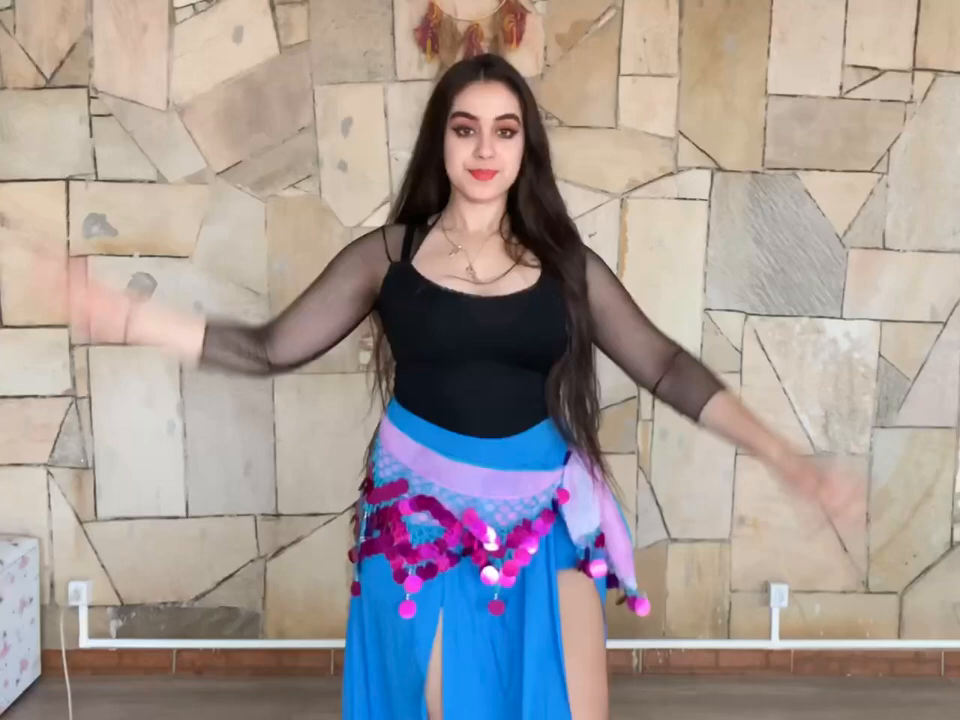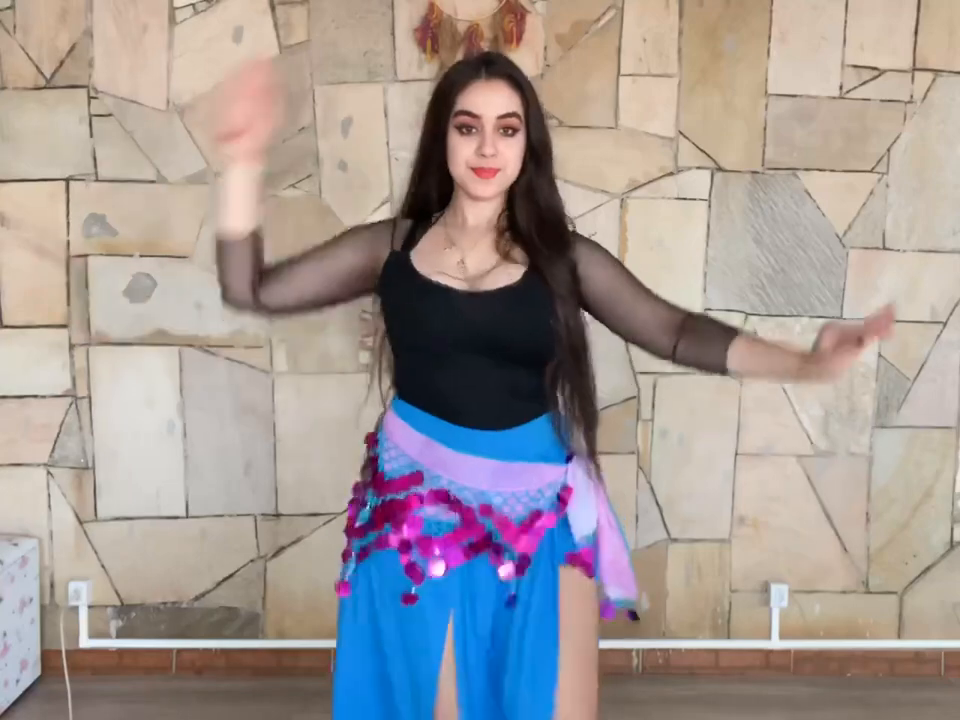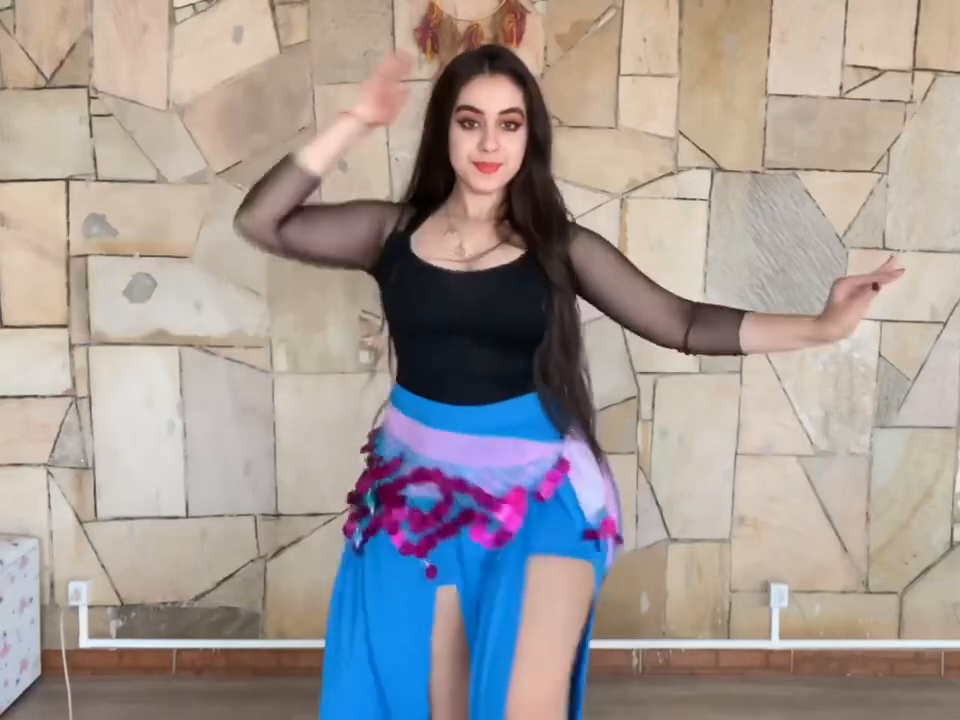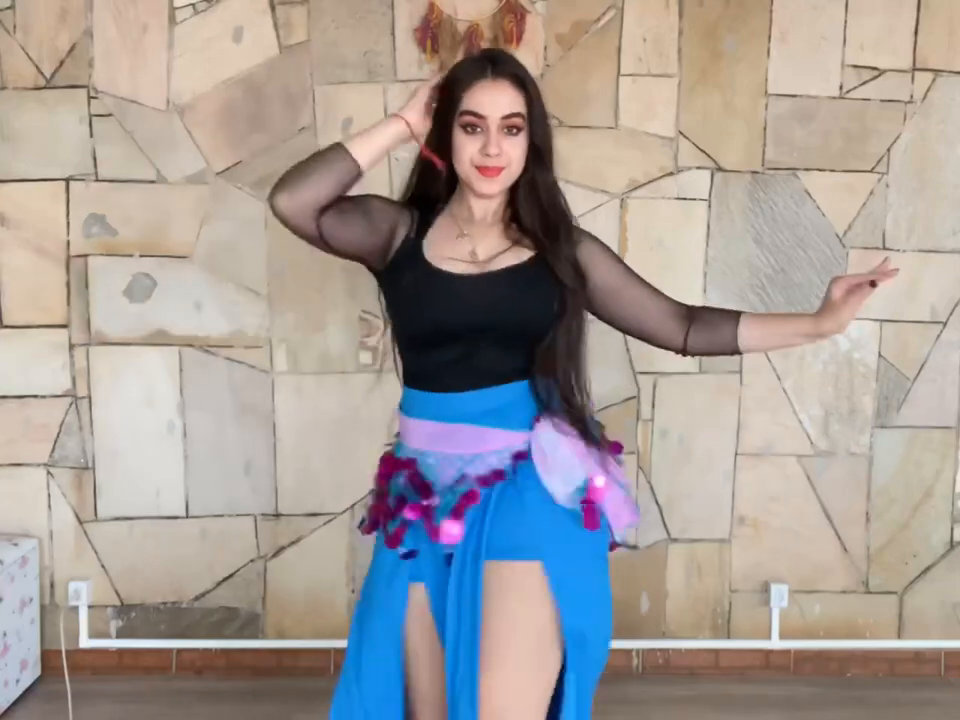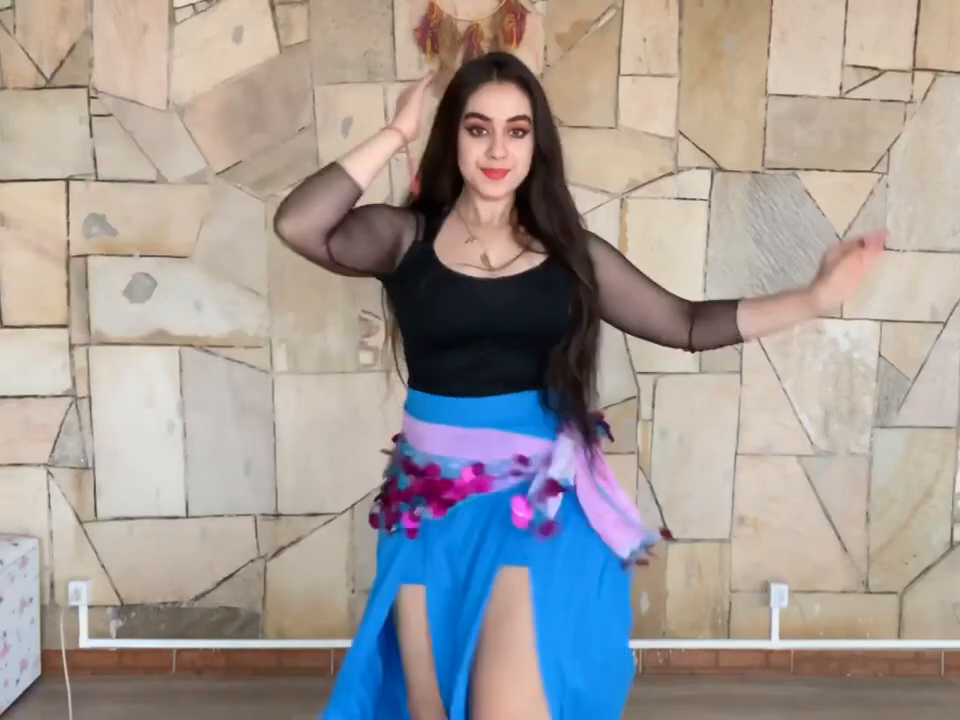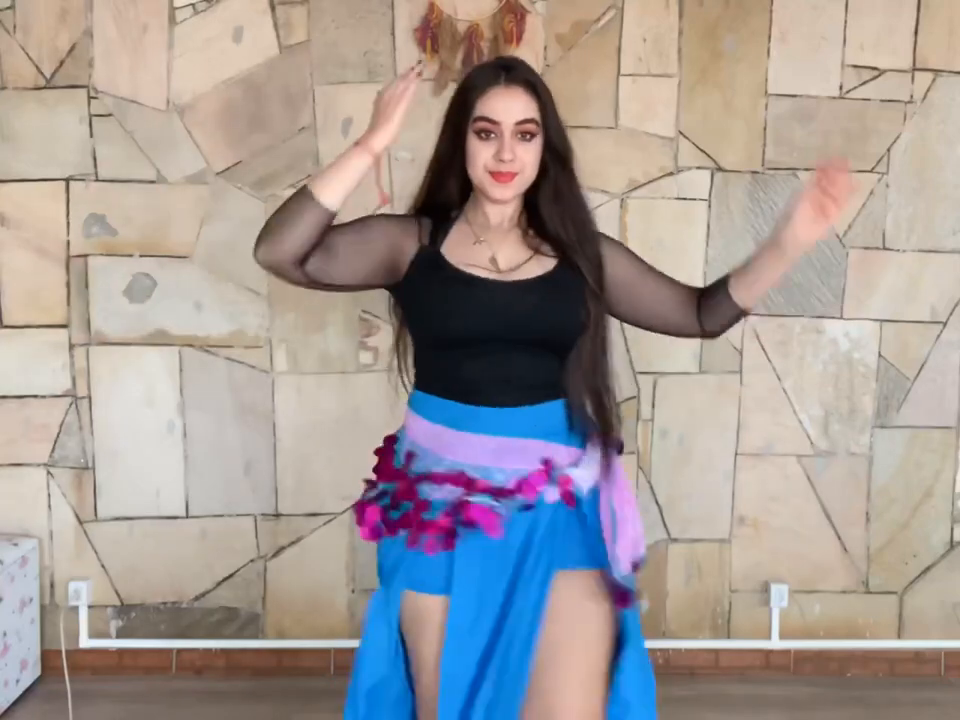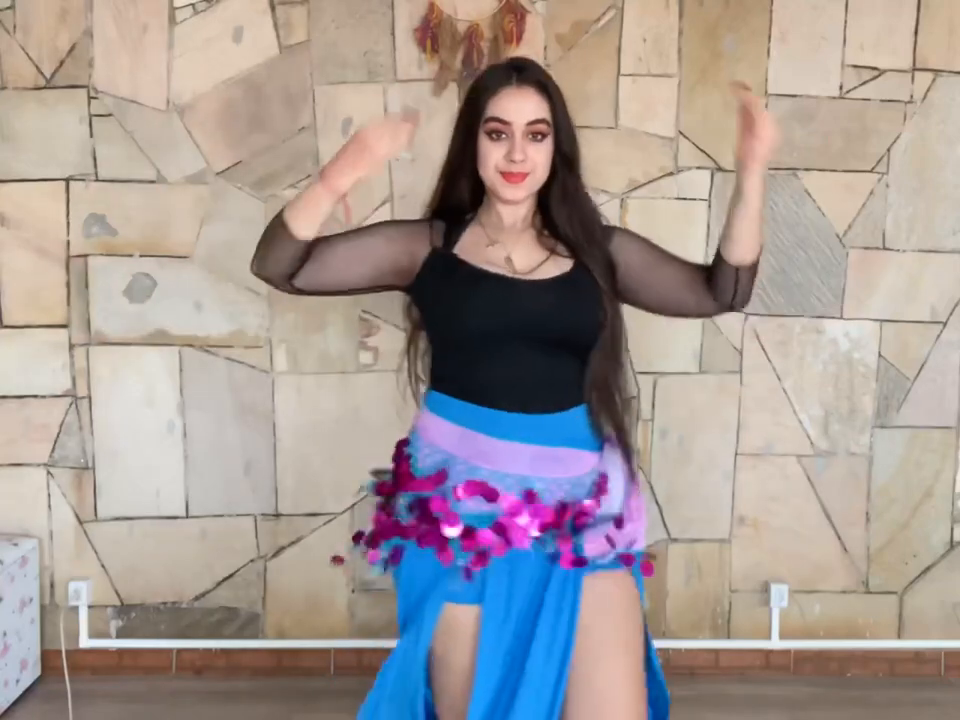
dt=0.1s
person 1, frame 1
left shoulder: (565, 262)
right shoulder: (393, 253)
left elbow: (661, 362)
right elbow: (272, 348)
left wrist: (777, 452)
right wrist: (135, 324)
left hip: (544, 519)
right hip: (426, 520)
person 1, frame 2
left shoulder: (562, 256)
right shoulder: (392, 247)
left elbow: (677, 334)
right elbow: (253, 291)
left wrist: (806, 362)
right wrist: (245, 162)
left hip: (539, 518)
right hip: (417, 516)
person 1, frame 3
left shoulder: (558, 245)
right shoulder: (392, 232)
left elbow: (682, 322)
right elbow: (259, 221)
left wrist: (817, 327)
right wrist: (359, 121)
left hip: (538, 500)
right hip: (419, 501)
person 1, frame 4
left shoulder: (564, 250)
right shoulder: (400, 234)
left elbow: (681, 328)
right elbow: (292, 203)
left wrist: (816, 323)
right wrist: (399, 127)
left hip: (536, 492)
right hip: (428, 500)
person 1, frame 5
left shoulder: (569, 250)
right shoulder: (407, 237)
left elbow: (691, 324)
right elbow: (299, 227)
left wrist: (810, 300)
right wrist: (396, 132)
left hip: (545, 498)
right hip: (433, 501)
person 1, frame 6
left shoulder: (580, 252)
right shoulder: (411, 243)
left elbow: (699, 312)
right elbow: (281, 253)
left wrist: (786, 244)
right wrist: (370, 147)
left hip: (553, 505)
right hip: (436, 506)
person 1, frame 7
left shoulder: (596, 249)
right shoulder: (428, 247)
left elbow: (720, 291)
right elbow: (274, 267)
left wrist: (749, 173)
right wrist: (336, 180)
left hip: (580, 509)
right hip: (461, 511)
